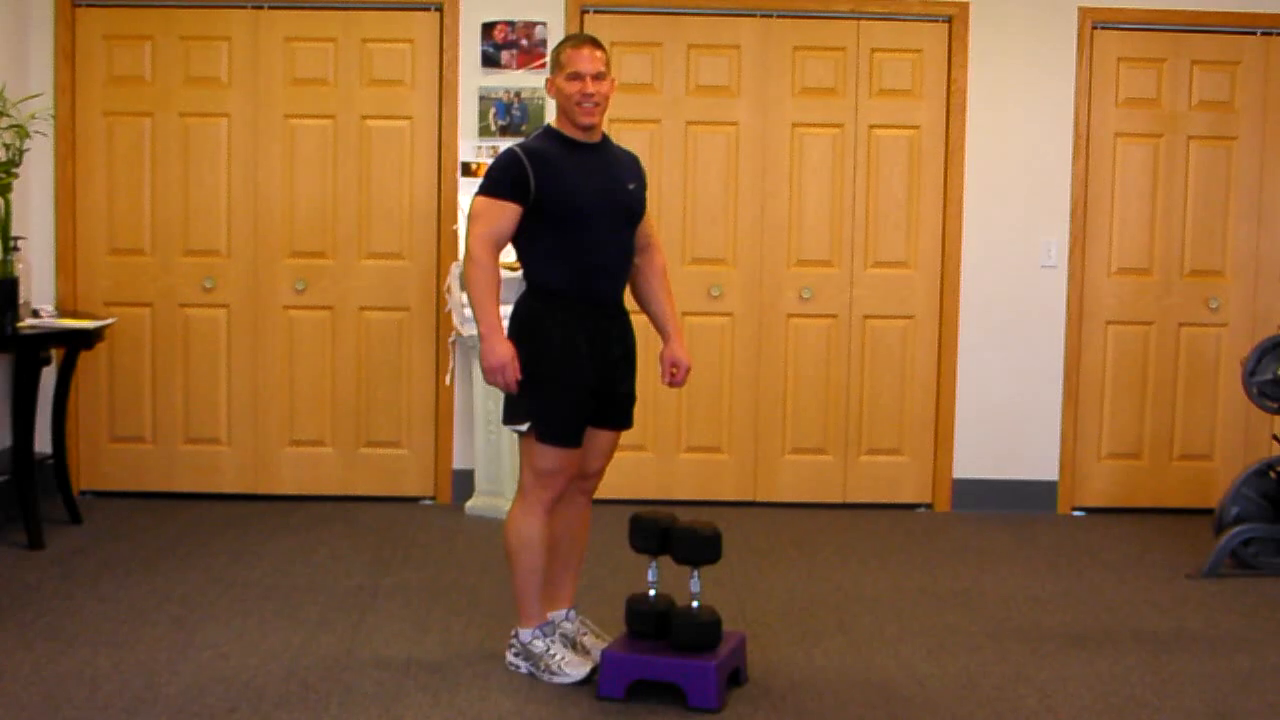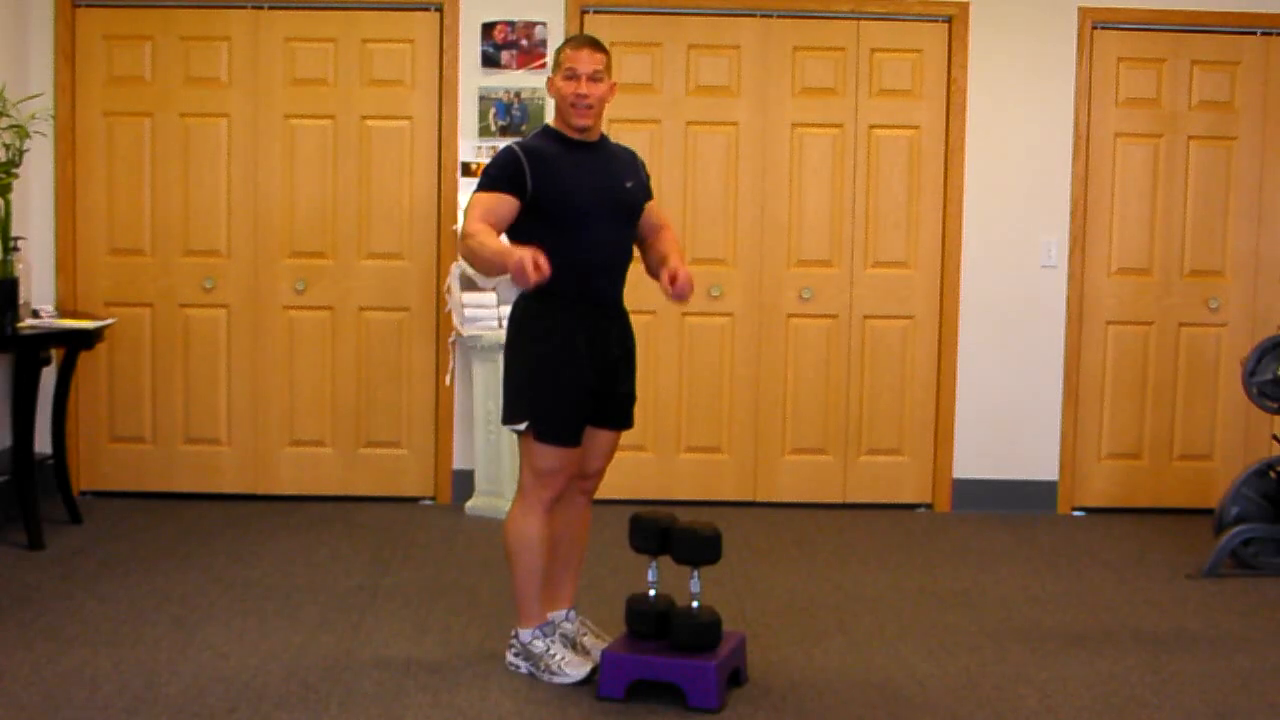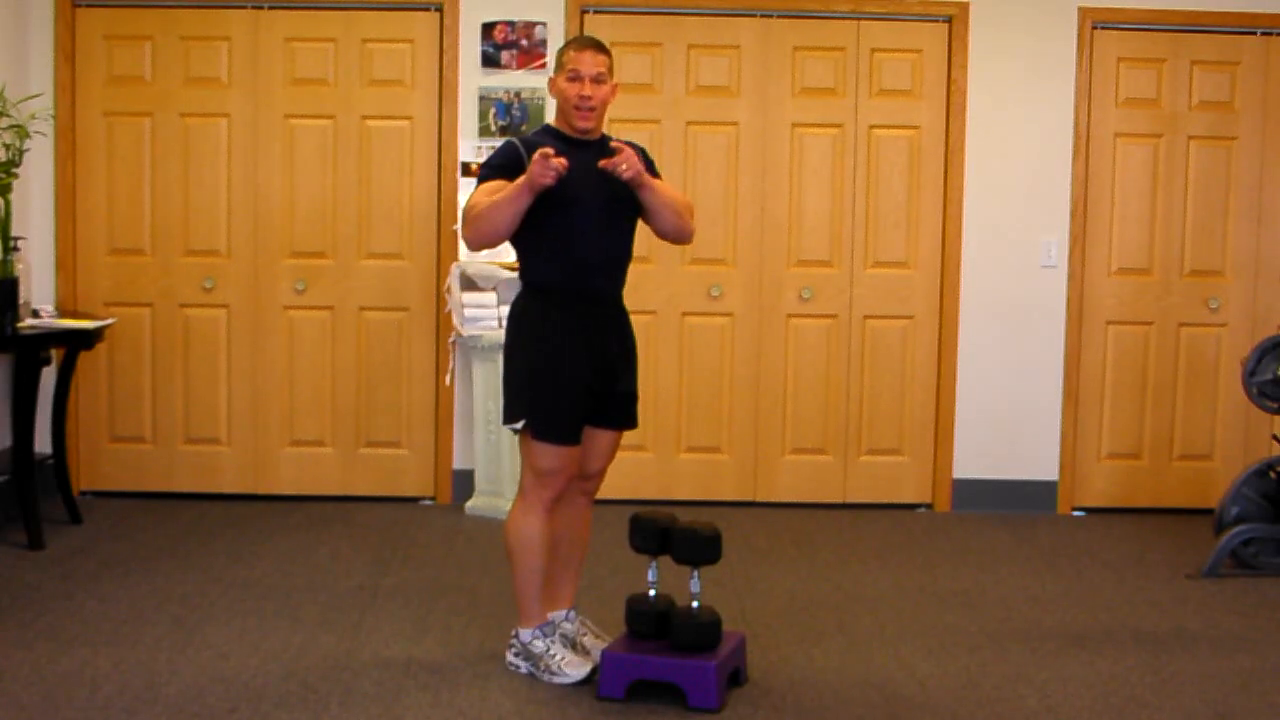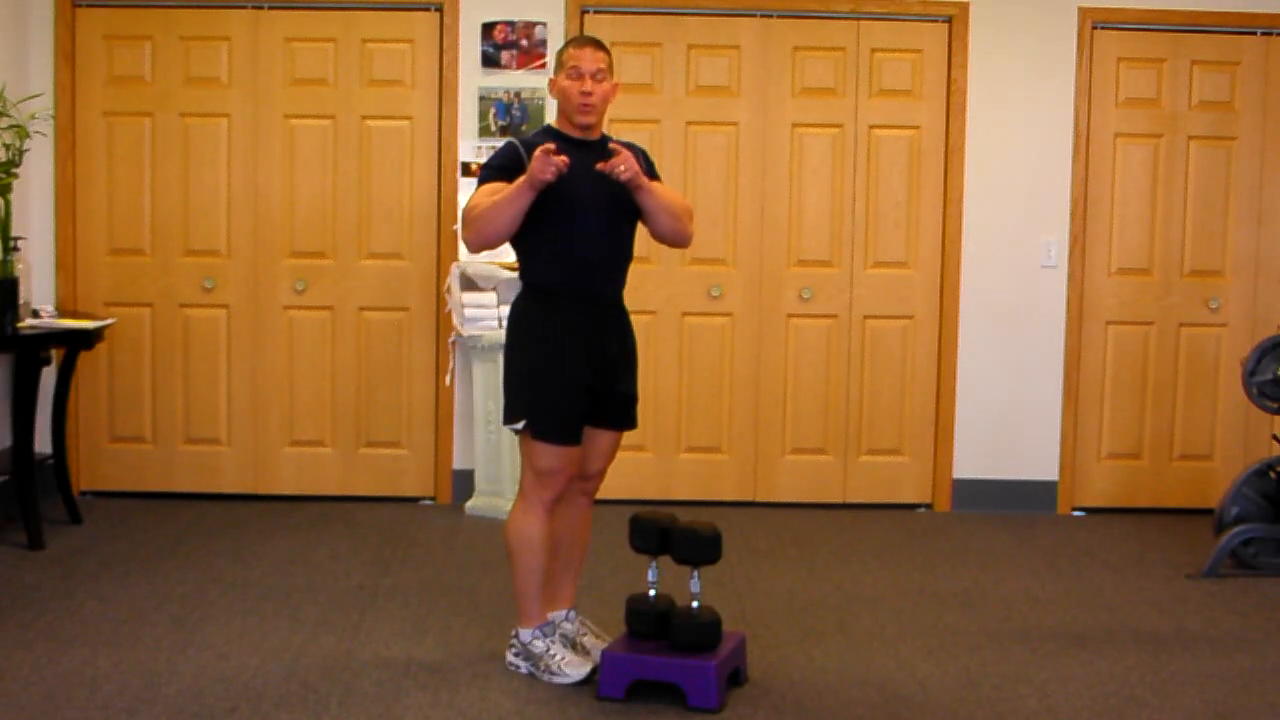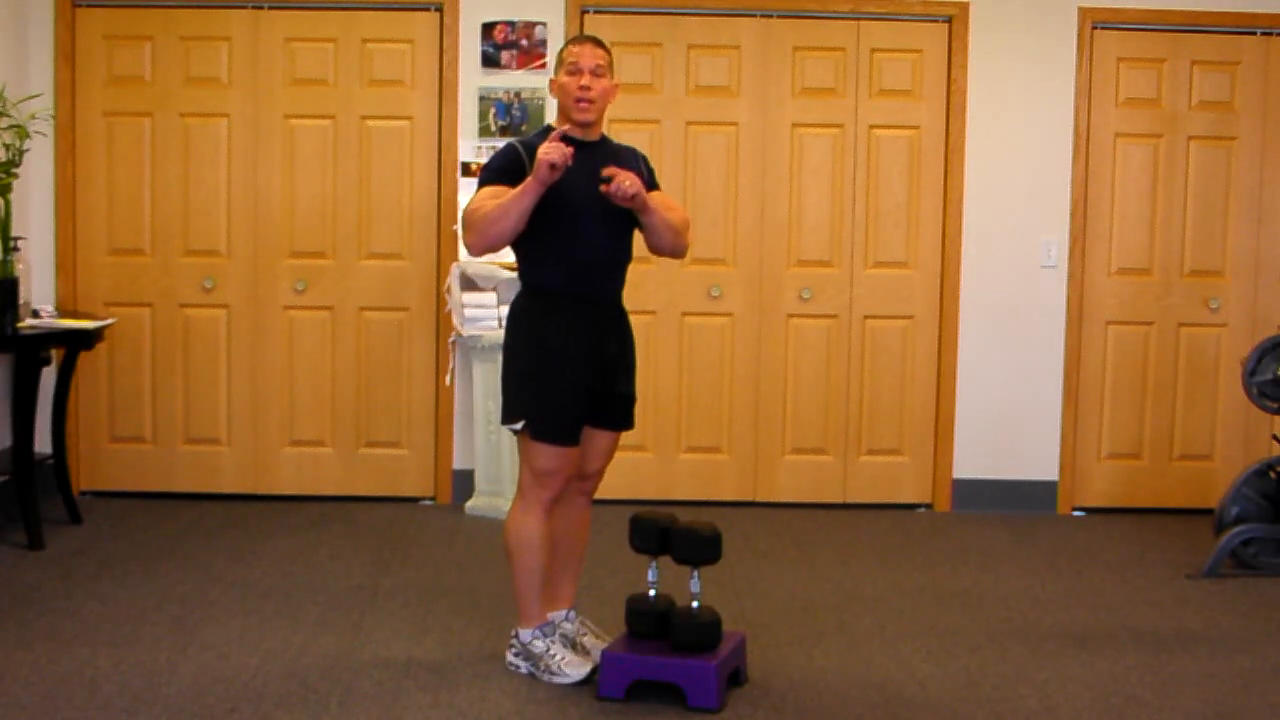
dt=0.5s
person 1, frame 1
left shoulder: (627, 165)
right shoulder: (525, 161)
left elbow: (646, 254)
right elbow: (481, 248)
left wrist: (672, 334)
right wrist: (492, 334)
left hip: (612, 333)
right hip: (551, 333)
left knee: (582, 483)
right knee: (544, 486)
left ankle: (562, 615)
right ankle: (528, 635)
person 1, frame 2
left shoulder: (626, 163)
right shoulder: (522, 158)
left elbow: (655, 238)
right elbow: (471, 238)
left wrist: (672, 265)
right wrist: (511, 255)
left hip: (611, 329)
right hip: (550, 329)
left knee: (583, 482)
right knee: (543, 485)
left ankle: (562, 615)
right ankle: (529, 636)
person 1, frame 3
left shoulder: (629, 156)
right shoulder: (521, 151)
left elbow: (682, 228)
right elbow: (476, 231)
left wrist: (640, 181)
right wrist: (529, 183)
left hip: (610, 326)
right hip: (548, 327)
left knee: (585, 480)
right knee: (545, 484)
left ankle: (562, 614)
right ankle: (528, 635)
person 1, frame 4
left shoulder: (632, 157)
right shoulder: (522, 152)
left elbow: (681, 231)
right elbow: (476, 234)
left wrist: (637, 183)
right wrist: (531, 182)
left hip: (611, 327)
right hip: (548, 327)
left knee: (585, 482)
right knee: (544, 485)
left ankle: (562, 615)
right ankle: (529, 636)
person 1, frame 5
left shoulder: (631, 161)
right shoulder: (522, 153)
left elbow: (677, 242)
right elbow: (477, 237)
left wrist: (640, 201)
right wrist: (537, 180)
left hip: (610, 328)
right hip: (547, 329)
left knee: (583, 482)
right knee: (543, 486)
left ankle: (562, 614)
right ankle: (529, 635)
